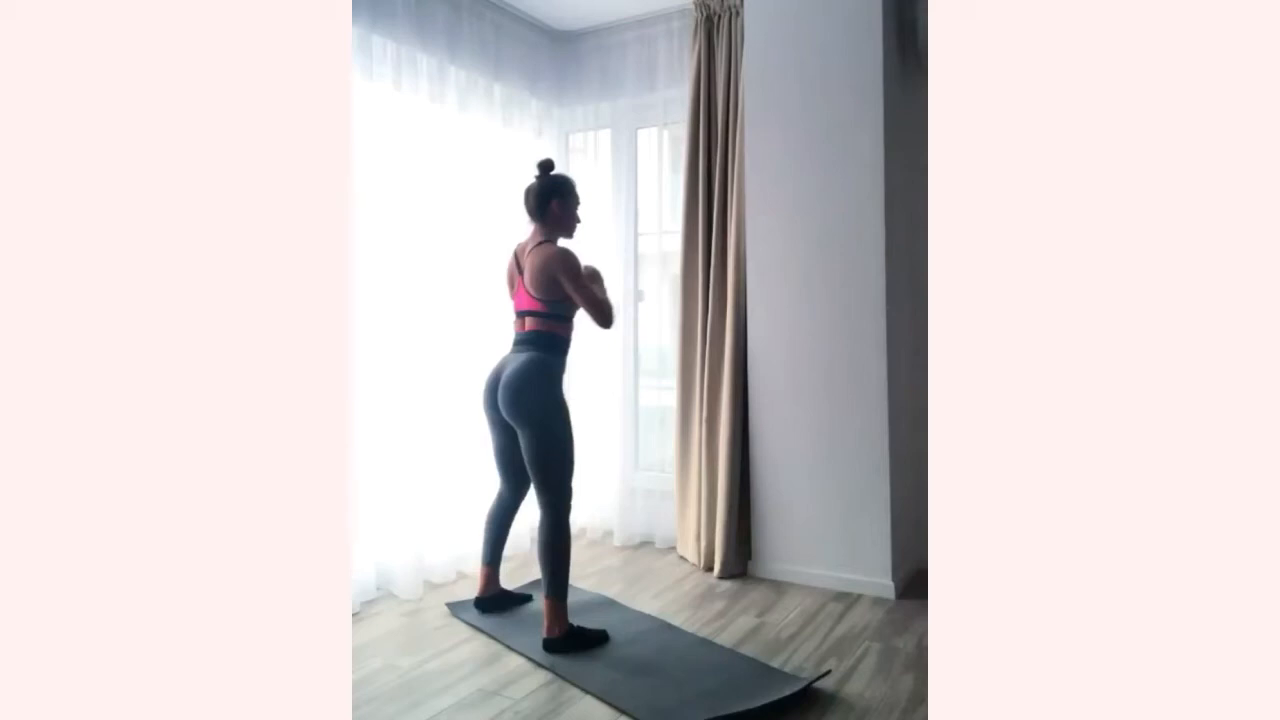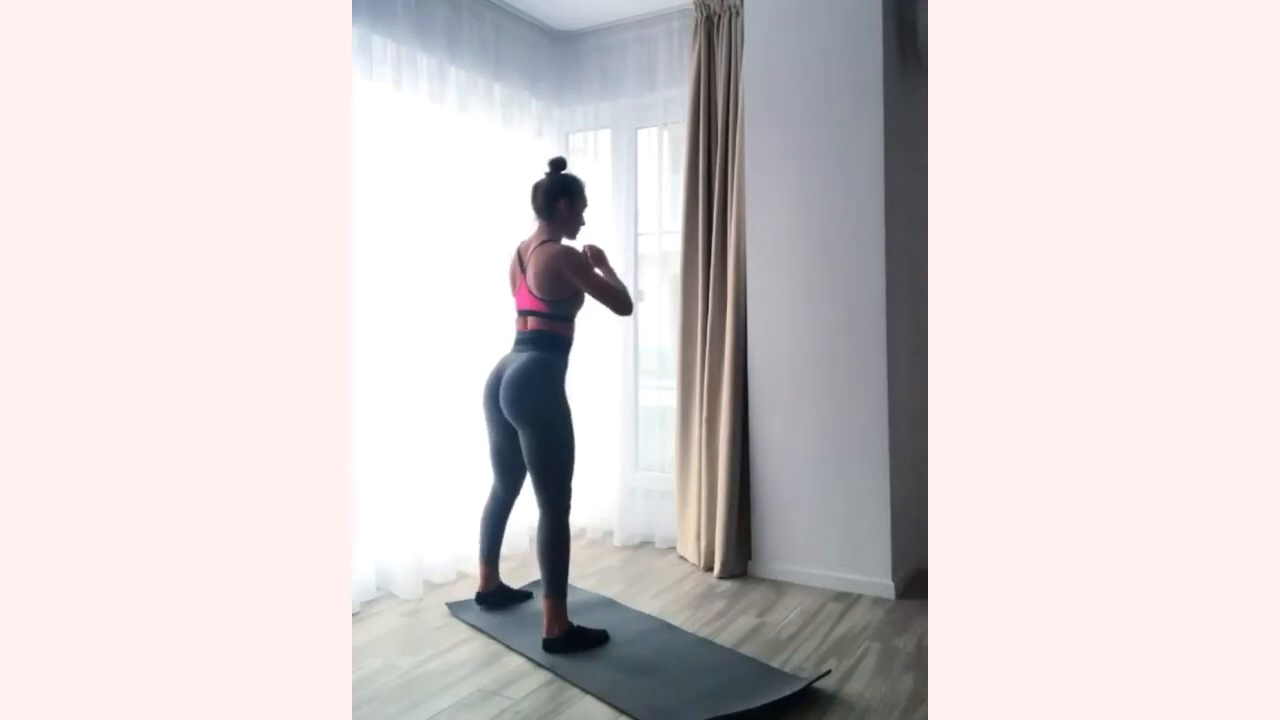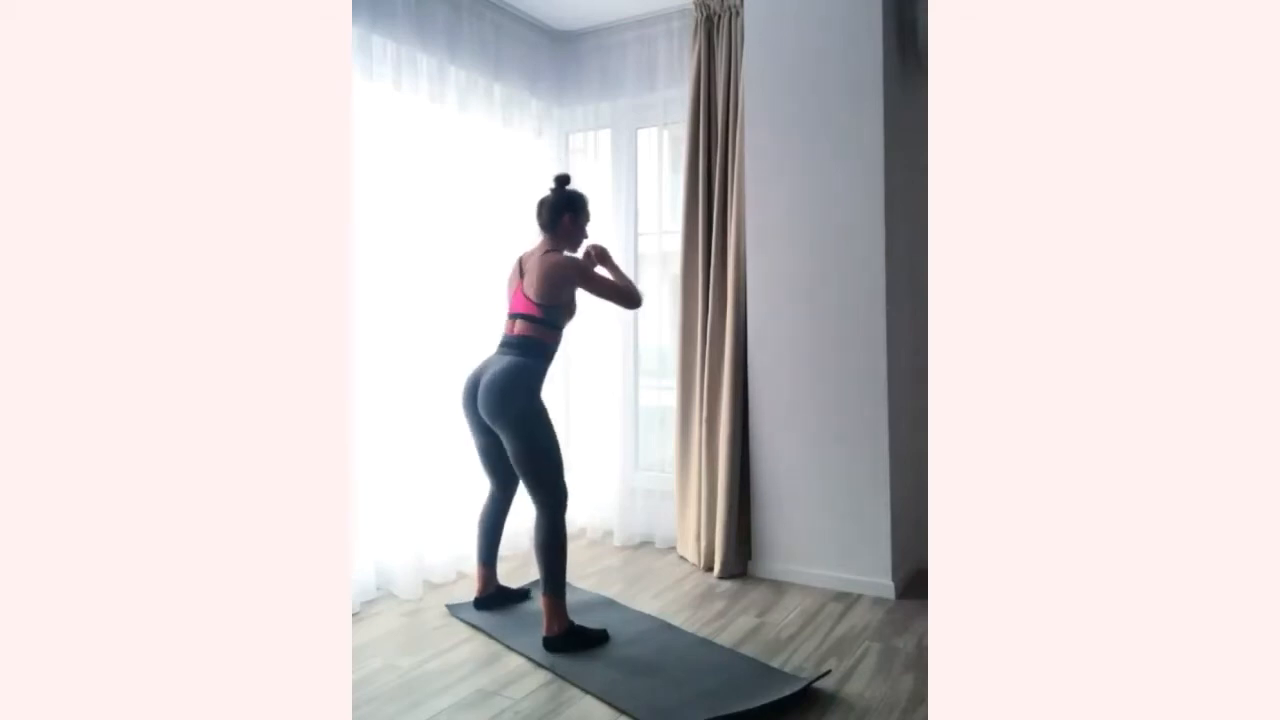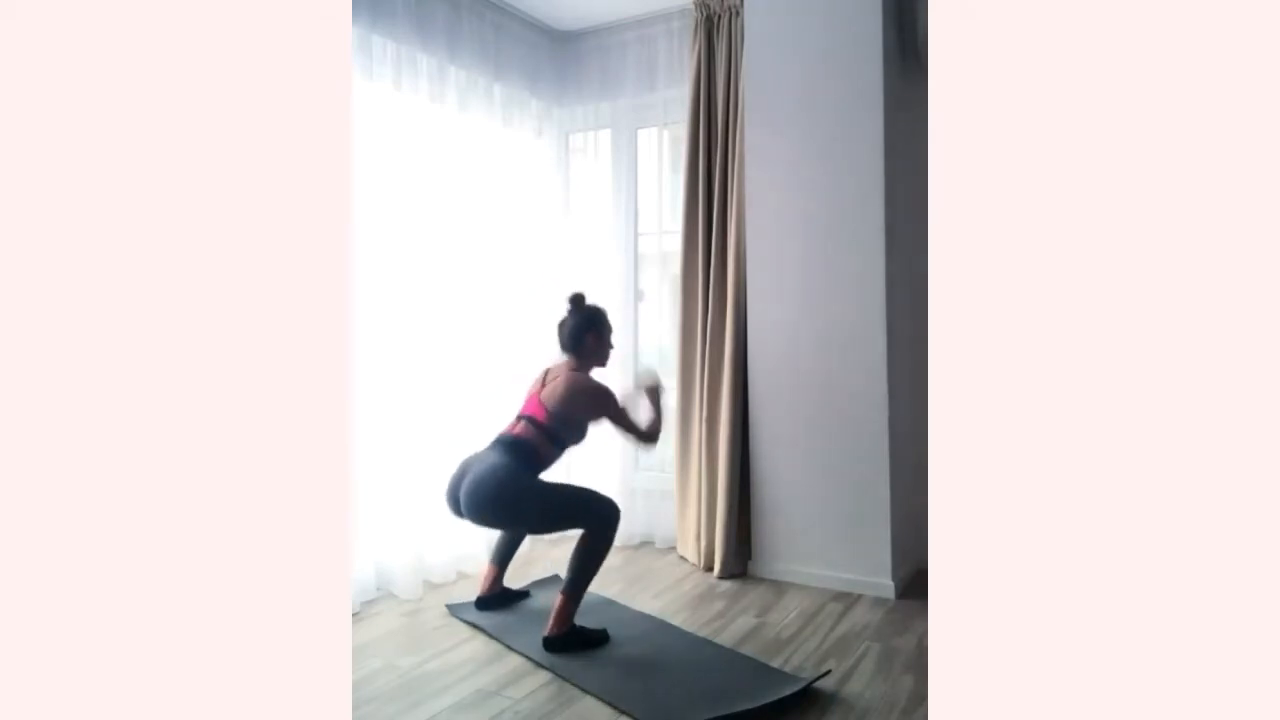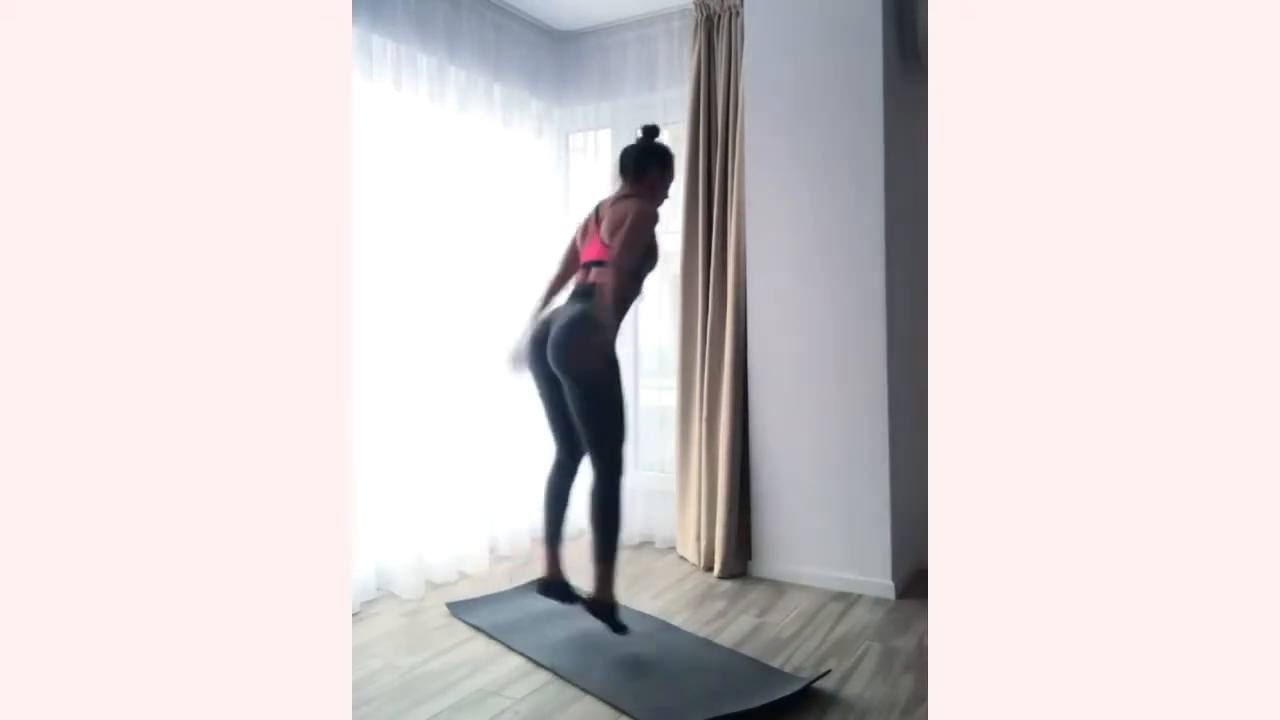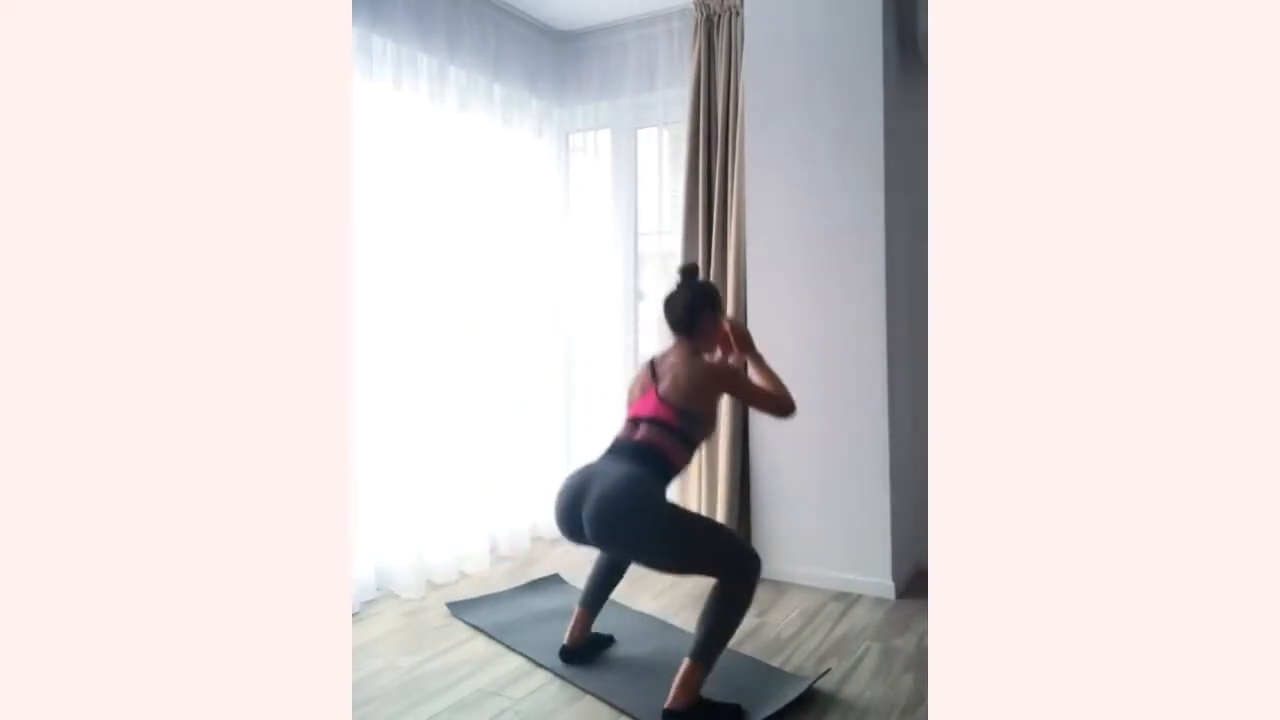
dt=0.4s
person 1, frame 1
left shoulder: (517, 257)
right shoulder: (558, 257)
right elbow: (604, 318)
left wrist: (578, 283)
right wrist: (595, 280)
left hip: (501, 378)
right hip: (534, 384)
left knee: (512, 488)
right knee: (555, 504)
left ankle: (488, 587)
right ankle: (557, 627)
person 1, frame 2
left shoulder: (519, 254)
right shoulder: (562, 256)
right elbow: (623, 305)
right wrist: (602, 264)
left hip: (501, 376)
right hip: (536, 383)
left knee: (505, 487)
right knee: (555, 505)
left ankle: (489, 585)
right ankle: (557, 628)
person 1, frame 3
left shoulder: (523, 262)
right shoulder: (564, 265)
right elbow: (631, 299)
left wrist: (586, 268)
right wrist: (605, 263)
left hip: (479, 382)
right hip: (511, 390)
left knee: (502, 486)
right knee: (551, 503)
left ankle: (487, 587)
right ankle: (557, 627)
person 1, frame 4
left shoulder: (547, 375)
right shoulder: (590, 390)
right elbow: (645, 437)
left wrist: (610, 407)
right wrist: (655, 402)
left hip: (465, 481)
right hip: (496, 490)
left knee: (533, 505)
right knee: (602, 515)
left ankle: (491, 588)
right ankle: (561, 628)
person 1, frame 5
left shoulder: (594, 215)
right shoulder: (641, 213)
right elbow: (618, 274)
right wrist: (600, 324)
left hip: (547, 334)
right hip: (583, 337)
left knee: (568, 454)
right knee: (608, 468)
left ankle: (551, 572)
right ankle: (602, 592)
person 1, frame 6
left shoulder: (646, 370)
right shoulder: (711, 373)
right elbow: (782, 405)
right wrist: (748, 352)
left hip: (573, 499)
right hip: (623, 506)
right knee: (742, 567)
left ankle: (576, 637)
